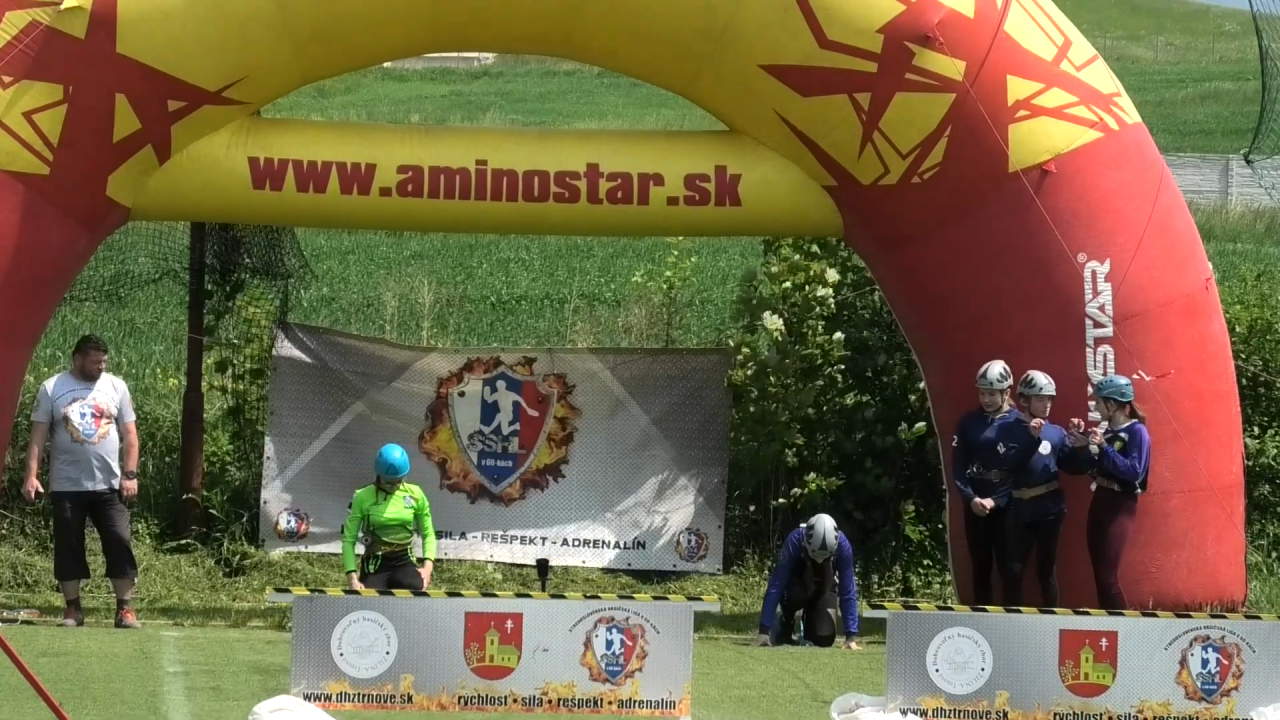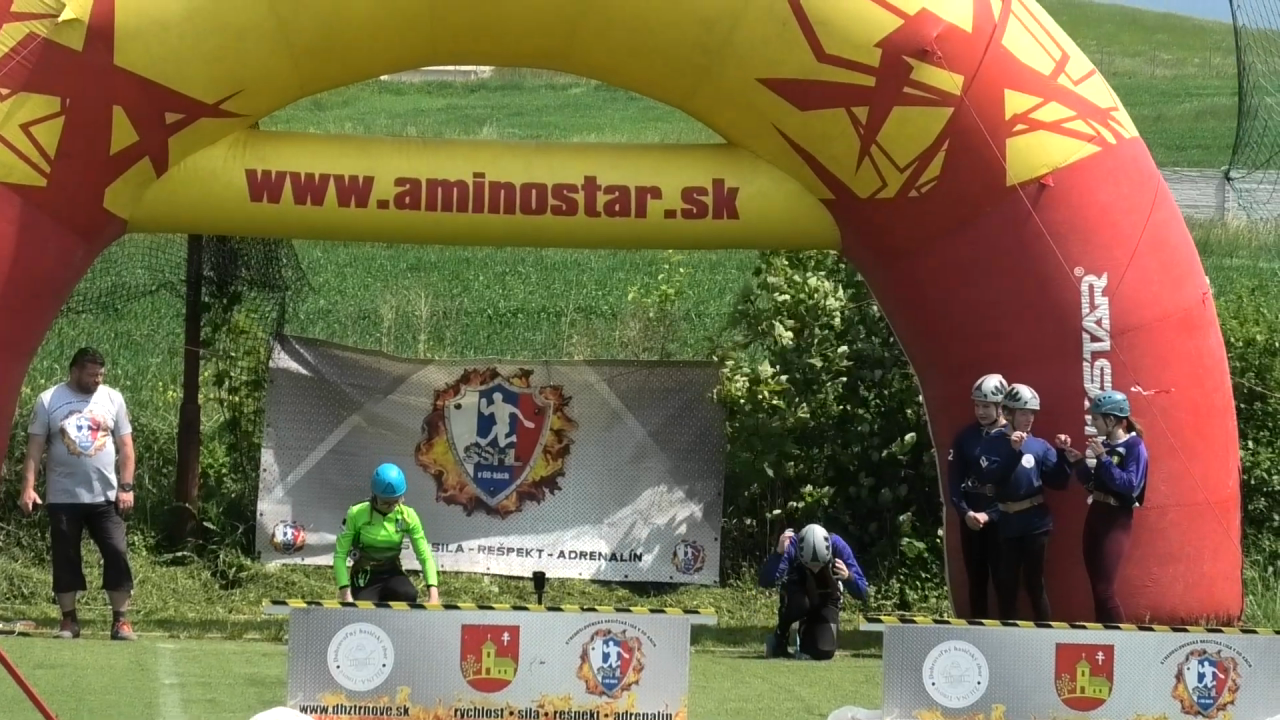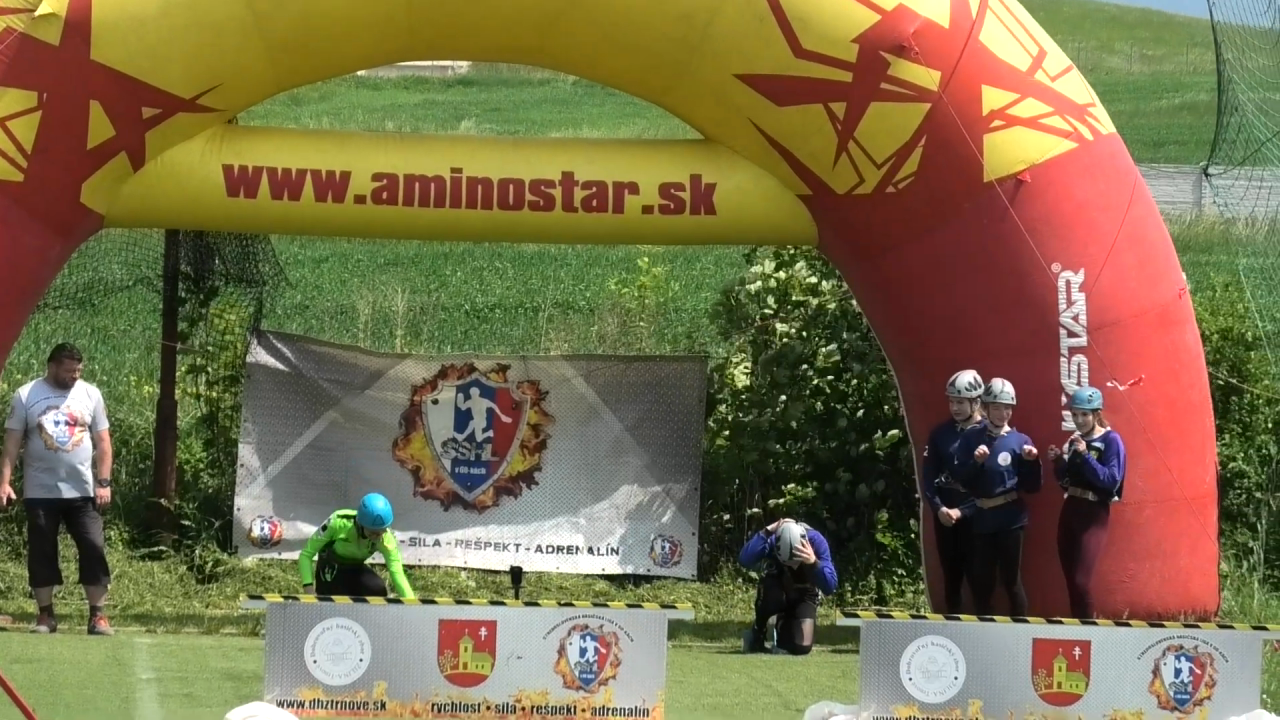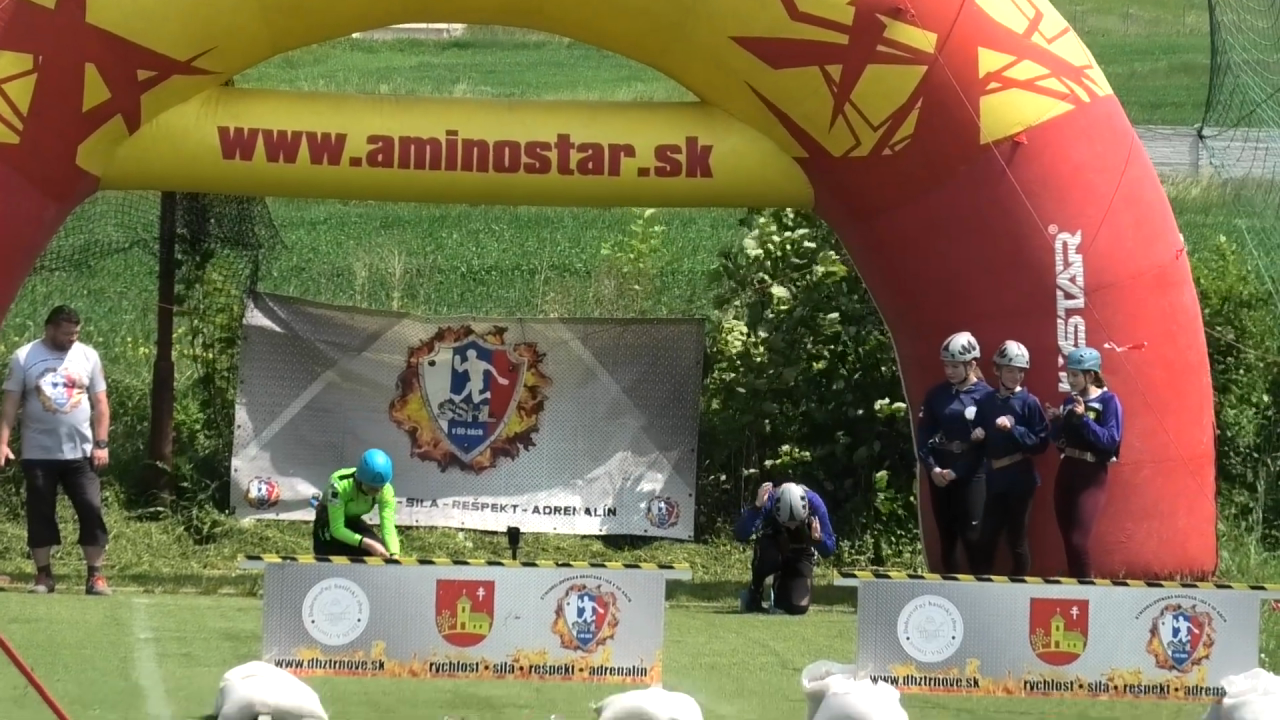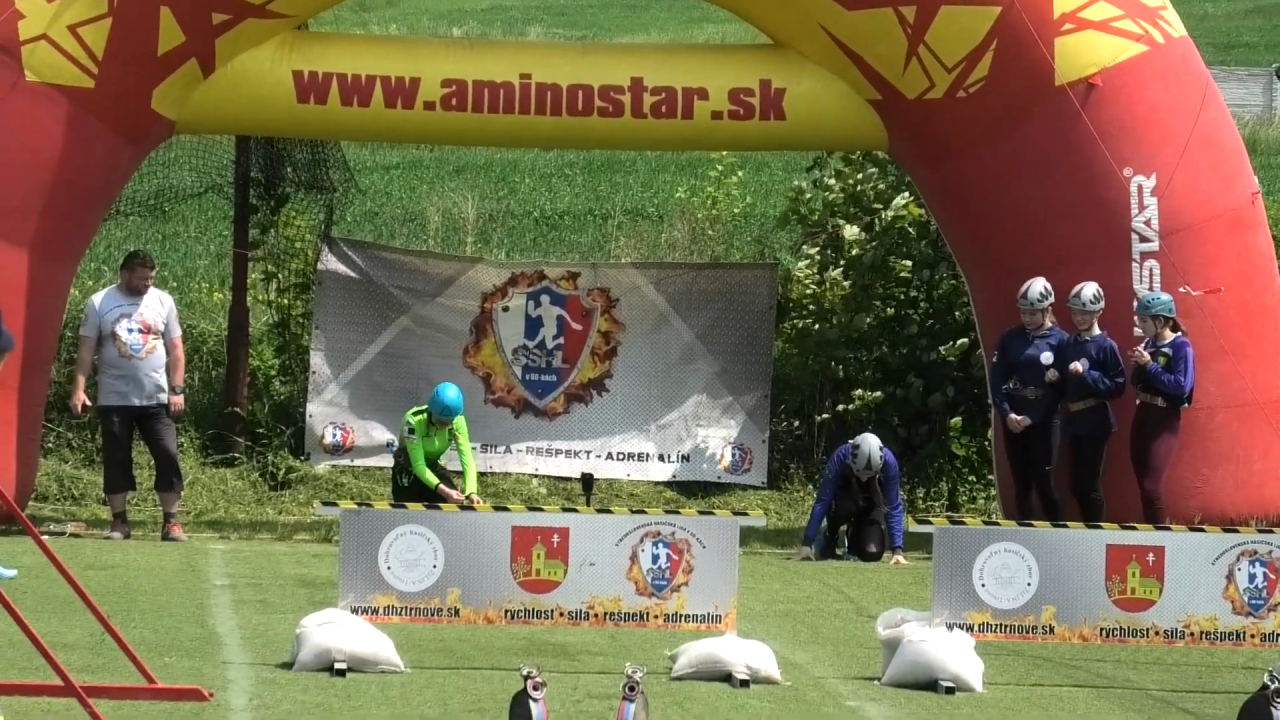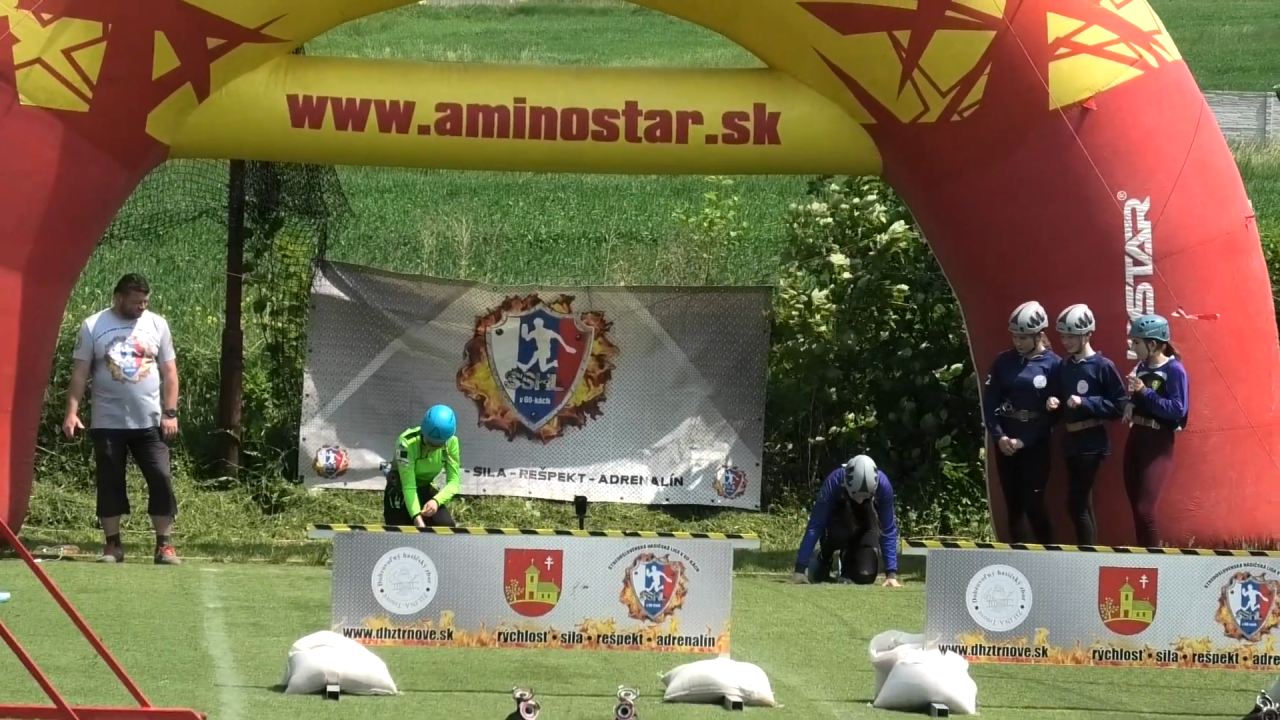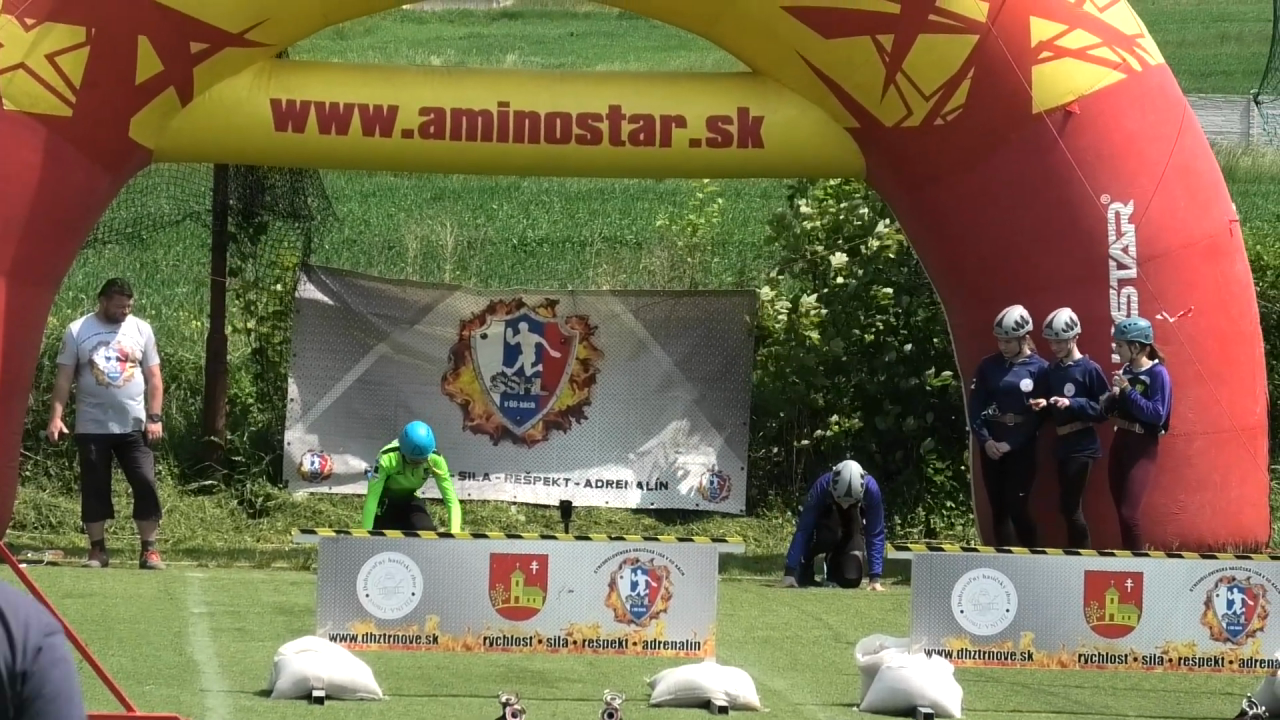
dt=0.5s
person 1, frame 1
left shoulder: (116, 386)
right shoulder: (51, 388)
left elbow: (129, 434)
right elbow: (38, 435)
left wrist: (130, 474)
right wrist: (31, 475)
left hip: (109, 485)
right hip: (66, 486)
left knee: (119, 544)
right knee: (68, 547)
left ankle: (124, 608)
right ankle: (72, 609)
person 1, frame 2
left shoulder: (113, 398)
right shoulder: (48, 400)
left elbow: (126, 446)
right elbow: (35, 447)
left wrist: (126, 487)
right wrist: (28, 487)
left hip: (106, 497)
right hip: (63, 497)
left knee: (117, 555)
right knee: (65, 559)
left ankle: (121, 620)
right ankle: (69, 620)
person 1, frame 3
left shoulder: (90, 394)
right shoulder: (25, 395)
left elbow: (102, 442)
left wrist: (104, 482)
left hip: (83, 492)
right hip: (40, 493)
left knee: (93, 550)
right knee: (41, 554)
left ankle: (98, 615)
right ankle: (45, 615)
person 1, frame 4
left shoulder: (88, 356)
right shoulder: (23, 357)
left elbow: (100, 403)
left wrist: (101, 444)
left hip: (80, 452)
right hip: (38, 454)
left knee: (91, 511)
right knee: (39, 514)
left ankle: (95, 575)
right ankle: (43, 575)
person 1, frame 5
left shoulder: (163, 301)
right shoulder: (99, 302)
left elbow: (175, 349)
right elbow: (86, 350)
left wrist: (176, 390)
right wrist: (78, 388)
left hip: (156, 399)
right hip: (114, 399)
left knee: (168, 457)
right knee: (116, 460)
left ankle: (171, 521)
right ankle: (119, 521)
person 1, frame 6
left shoulder: (157, 324)
right shoulder: (93, 326)
left elbow: (169, 372)
right elbow: (80, 373)
left wrist: (170, 413)
right wrist: (71, 412)
left hip: (150, 422)
right hip: (108, 422)
left knee: (161, 480)
right knee: (109, 483)
left ankle: (164, 545)
right ankle: (112, 544)
person 1, frame 7
left shoulder: (141, 329)
right shoulder: (77, 330)
left elbow: (154, 377)
right elbow: (64, 378)
left wrist: (154, 417)
right wrist: (55, 416)
left hip: (134, 426)
right hip: (92, 427)
left knee: (145, 485)
right knee: (94, 488)
left ankle: (149, 549)
right ankle: (97, 549)
person 2, frame 1
left shoulder: (1020, 423)
right shoulder: (969, 422)
right elbow: (957, 466)
left wrist: (995, 500)
right wrist: (970, 498)
left hip: (1007, 503)
right hip: (974, 503)
left knee: (1007, 566)
right knee: (979, 565)
person 2, frame 2
right shoulder: (965, 436)
right elbow: (954, 480)
left wrist: (989, 515)
right wrist: (965, 512)
left hip: (1002, 518)
right hip: (970, 516)
right knee: (976, 579)
person 2, frame 3
right shoulder: (941, 433)
right elbow: (928, 475)
left wrist: (962, 511)
right wrist: (938, 507)
left hip: (975, 513)
right hip: (944, 513)
right knee: (951, 575)
person 2, frame 4
left shoulder: (986, 395)
right shoulder: (936, 394)
right elbow: (922, 435)
left wrist: (955, 472)
right wrist: (931, 468)
left hip: (970, 474)
right hip: (939, 473)
left knee: (970, 536)
right knee: (946, 536)
person 2, frame 5
left shoulder: (1060, 340)
right shoulder: (1010, 338)
left elbow: (1059, 389)
right elbow: (996, 380)
left wrist: (1031, 418)
right wrist: (1006, 413)
left hip: (1044, 418)
right hip: (1012, 416)
left knee: (1042, 481)
right knee: (1020, 481)
person 2, frame 6
left shoulder: (1053, 364)
right shoulder: (1004, 361)
left elbow: (1052, 412)
right elbow: (990, 402)
left wrist: (1024, 441)
right wrist: (999, 436)
left hip: (1036, 442)
right hip: (1005, 439)
left knee: (1033, 503)
right knee: (1013, 504)
person 2, frame 7
left shoulder: (1039, 368)
right shoulder: (988, 365)
left elbow: (1038, 415)
right elbow: (975, 407)
left wrist: (1010, 444)
right wrist: (985, 440)
left hip: (1022, 445)
right hip: (990, 443)
left knee: (1017, 507)
right knee: (998, 507)
person 3, frame 1
left shoulder: (1056, 432)
left elbow: (1076, 467)
right wrist: (1033, 438)
left hip: (1049, 508)
right hip: (1020, 509)
left knee: (1046, 570)
right knee: (1014, 570)
person 3, frame 2
left shoulder: (1040, 446)
right shoulder: (992, 443)
left elbow: (1059, 482)
right elbow: (990, 477)
left wrist: (1063, 455)
right wrist: (1013, 451)
left hip: (1035, 522)
right hip: (1006, 523)
left knee: (1035, 584)
right knee: (1006, 584)
person 3, frame 3
left shoulder: (1021, 441)
right shoulder: (971, 438)
left elbow: (1033, 486)
right elbow: (963, 480)
left wrist: (1031, 460)
right wrist: (975, 461)
left hip: (1011, 518)
right hip: (982, 518)
left knee: (1011, 579)
right knee: (982, 579)
person 3, frame 4
left shoulder: (1029, 402)
right shoulder: (986, 402)
left elbow: (1041, 444)
right elbow: (979, 443)
left wrist: (1012, 430)
right wrist: (977, 438)
left hip: (1020, 478)
right hip: (994, 477)
left knee: (1017, 539)
right knee: (986, 538)
person 3, frame 5
left shoulder: (1106, 346)
right shoulder: (1068, 344)
left elbow: (1117, 387)
left wrist: (1085, 374)
left hip: (1096, 422)
right hip: (1073, 420)
left knee: (1090, 484)
right knee: (1076, 483)
person 3, frame 6
left shoulder: (1103, 366)
right shoulder: (1064, 366)
left elbow: (1119, 406)
left wrist: (1085, 402)
right wrist: (1054, 402)
left hip: (1092, 443)
right hip: (1071, 440)
left knee: (1077, 504)
right knee: (1081, 504)
person 3, frame 7
left shoulder: (1090, 369)
right shoulder: (1052, 369)
left elbow: (1104, 410)
left wrist: (1071, 403)
right wrist: (1043, 404)
left hip: (1082, 445)
right hip: (1062, 444)
left knee: (1070, 506)
right knee: (1068, 506)
person 4, frame 1
left shoulder: (1137, 431)
right shoulder: (1109, 430)
left elbow: (1134, 472)
left wrist: (1104, 447)
right wrist: (1083, 445)
left hip: (1121, 506)
right hip: (1100, 501)
left knee: (1108, 575)
right knee: (1099, 573)
person 4, frame 2
left shoulder: (1134, 446)
right shoulder: (1105, 444)
left elbow: (1129, 485)
left wrist: (1103, 458)
right wrist: (1078, 462)
left hip: (1117, 520)
right hip: (1095, 515)
left knee: (1104, 589)
right knee: (1096, 587)
person 4, frame 3
left shoulder: (1111, 440)
right shoulder: (1075, 440)
left elbow: (1112, 480)
left wrist: (1085, 456)
right wrist: (1058, 461)
left hip: (1094, 514)
right hip: (1070, 510)
left knee: (1080, 581)
right knee: (1070, 580)
person 4, frame 4
left shoulder: (1108, 401)
right shoulder: (1069, 401)
left elbow: (1111, 441)
right elbow: (1059, 440)
left wrist: (1083, 417)
right wrist: (1055, 421)
left hip: (1092, 475)
right hip: (1066, 471)
left knee: (1078, 541)
right knee: (1068, 540)
person 4, frame 5
left shoulder: (1181, 345)
right shoulder: (1149, 344)
left elbow: (1180, 385)
left wrist: (1150, 365)
right wrist: (1138, 366)
left hip: (1165, 419)
right hip: (1142, 415)
left knee: (1151, 486)
right knee: (1142, 484)
person 4, frame 6
left shoulder: (1174, 370)
right shoulder: (1141, 368)
left elbow: (1178, 410)
left wrist: (1145, 392)
right wrist: (1130, 407)
left hip: (1159, 442)
right hip: (1136, 437)
left knee: (1144, 509)
right knee: (1135, 507)
person 4, frame 7
left shoulder: (1158, 373)
right shoulder: (1126, 371)
left elbow: (1157, 415)
left wrist: (1128, 390)
right wrist: (1108, 401)
left hip: (1142, 446)
right hip: (1120, 441)
left knee: (1129, 513)
right knee: (1121, 511)
